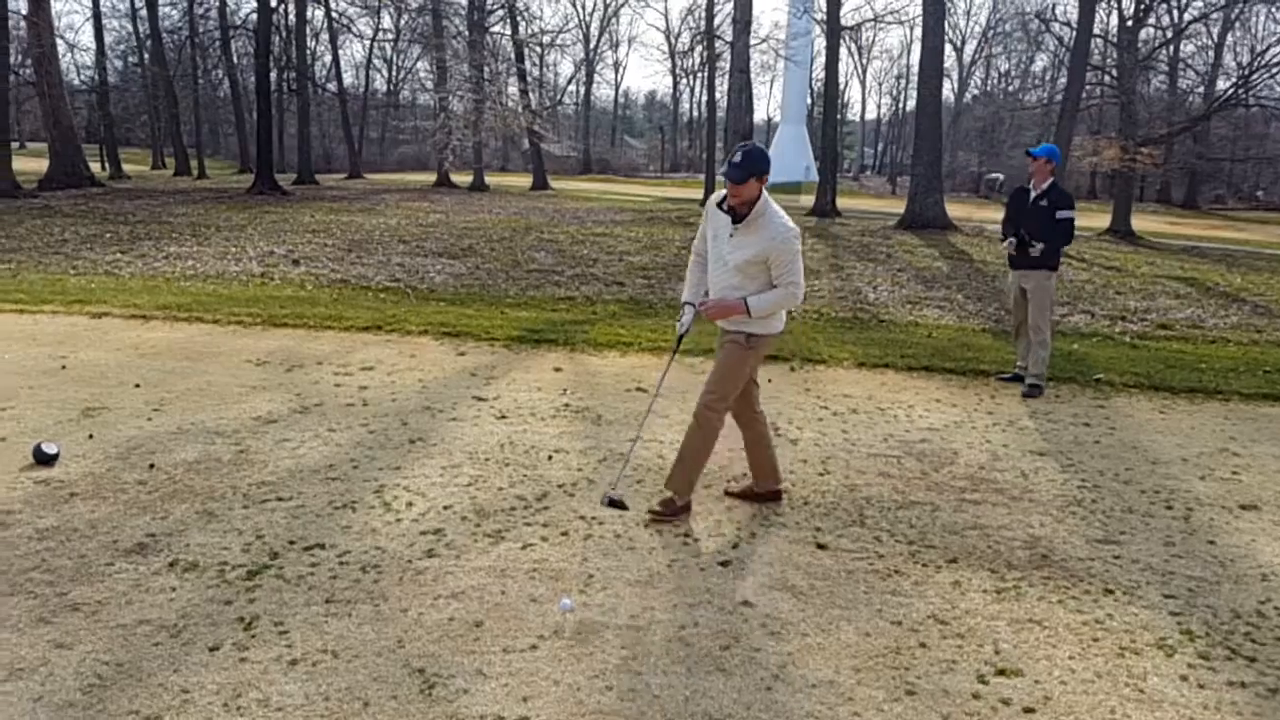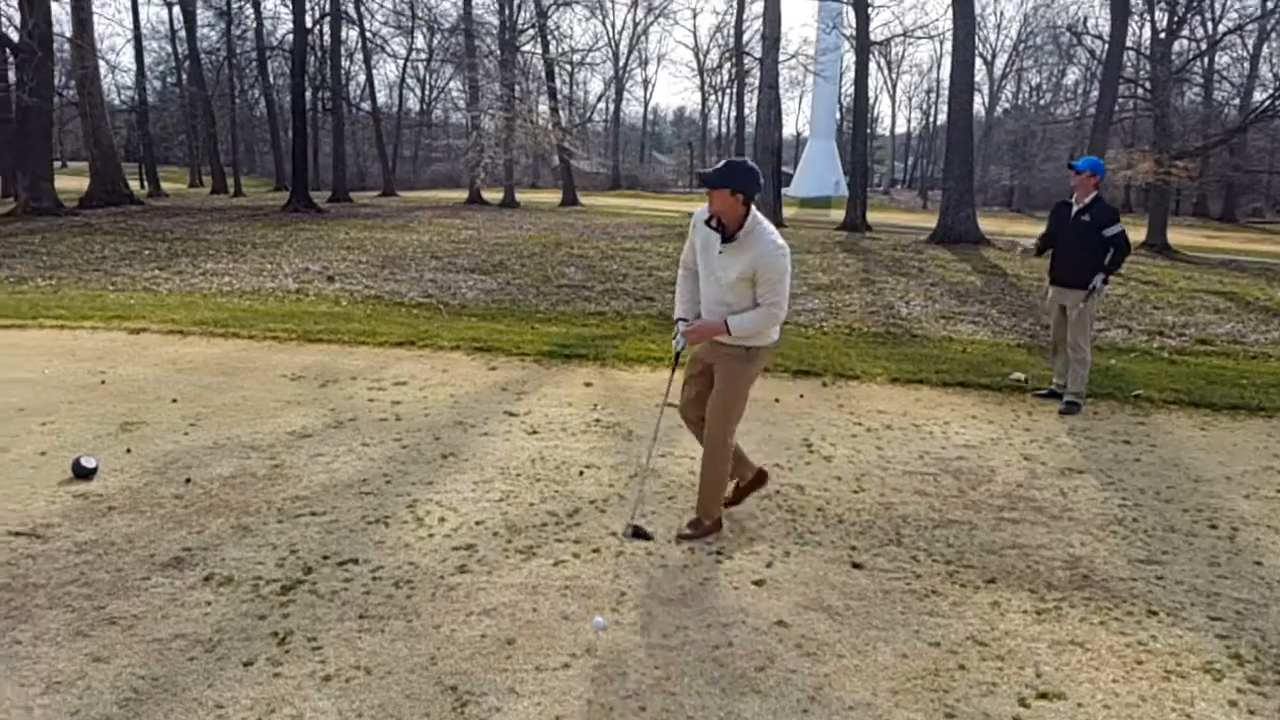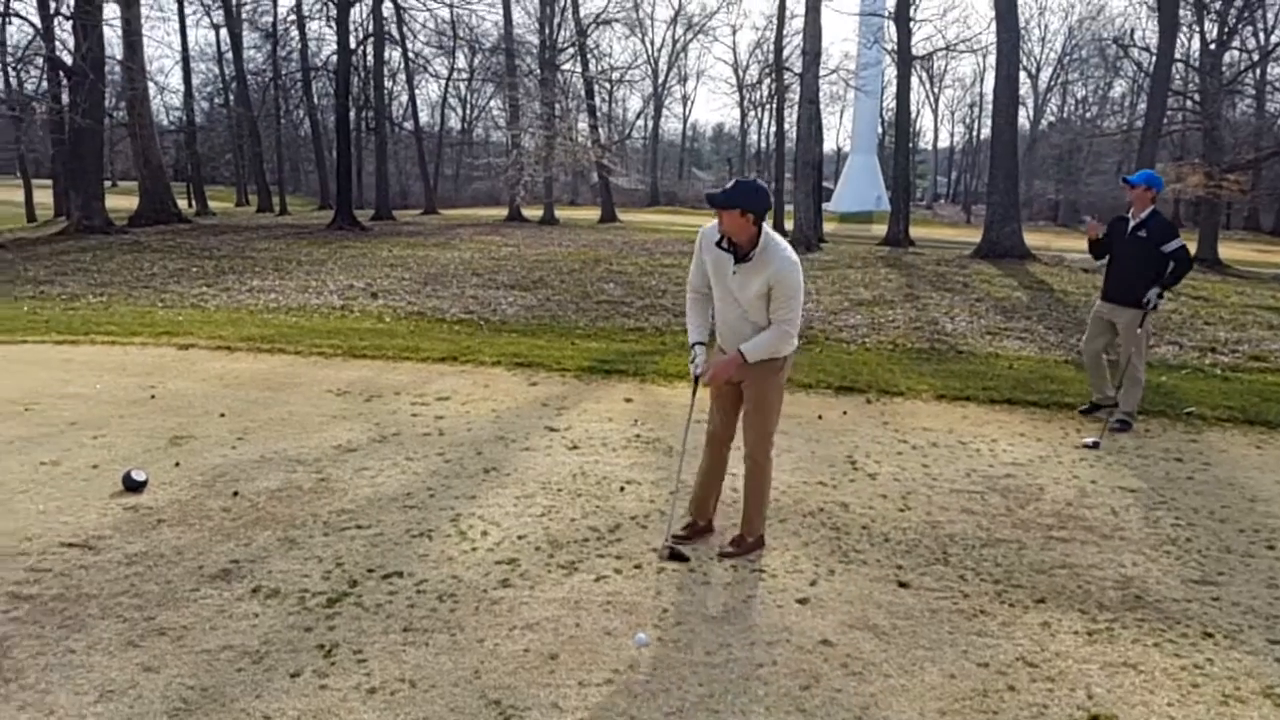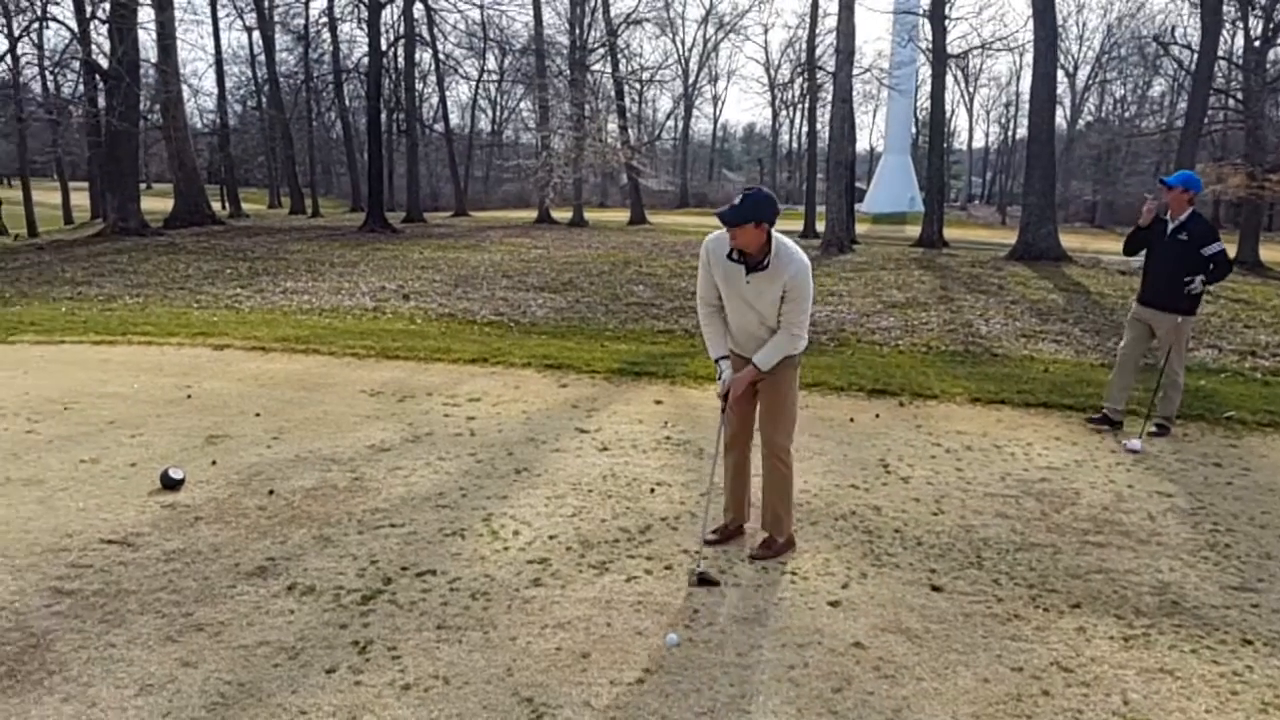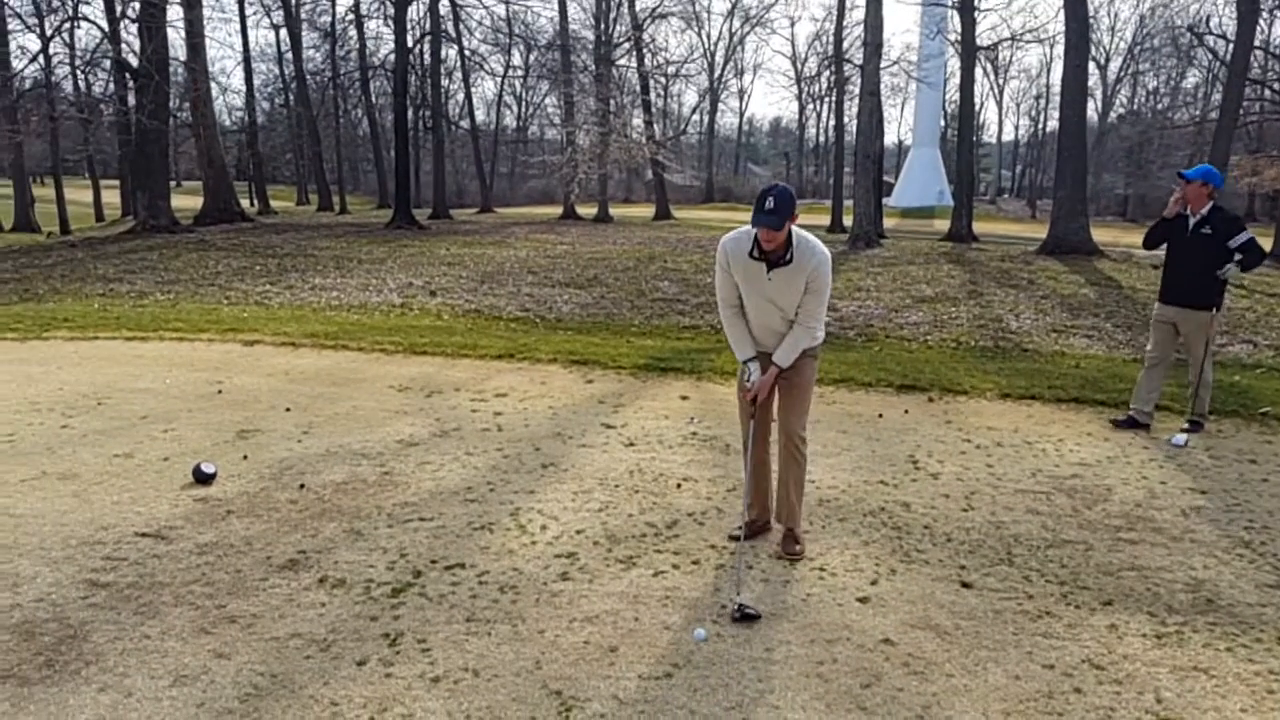
dt=0.3s
person 1, frame 1
left shoulder: (780, 232)
right shoulder: (716, 205)
left elbow: (791, 293)
right elbow: (699, 255)
left wrist: (739, 305)
right wrist: (690, 302)
left hip: (752, 334)
right hip: (728, 327)
left knee: (708, 409)
right knee: (744, 405)
left ankle: (679, 495)
right ankle: (767, 483)
person 1, frame 2
left shoulder: (769, 249)
right shoulder: (702, 219)
left elbow: (773, 312)
right elbow: (689, 270)
left wrist: (719, 325)
right wrist: (684, 319)
left hip: (746, 347)
right hip: (711, 338)
left knee: (717, 429)
right knee: (691, 409)
left ankle: (709, 515)
right ankle: (746, 473)
person 1, frame 3
left shoulder: (783, 263)
right shoulder: (709, 238)
left elbow: (785, 330)
right elbow: (698, 293)
left wrist: (736, 359)
right wrist: (698, 344)
left hip: (767, 362)
right hip: (726, 354)
left knee: (756, 448)
right knee: (716, 436)
left ankle: (752, 532)
right ankle: (701, 517)
person 1, frame 4
left shoulder: (794, 265)
right shoulder: (714, 248)
left elbow: (792, 332)
right elbow: (709, 307)
left wrist: (750, 372)
right wrist: (721, 360)
left hip: (779, 360)
right hip: (738, 356)
left knee: (775, 445)
right knee: (735, 439)
left ankle: (780, 532)
right ankle: (734, 519)
person 1, frame 5
left shoulder: (816, 257)
right shoulder: (730, 247)
left elbow: (808, 324)
right elbow: (729, 308)
left wrist: (774, 372)
right wrist: (749, 362)
left hip: (798, 353)
right hip: (753, 350)
left knee: (791, 435)
right knee: (753, 435)
left ankle: (790, 525)
right ankle: (759, 514)
person 2, frame 1
left shoulder: (1061, 197)
right shoulder: (1019, 194)
left elbow: (1066, 234)
right elbow: (1008, 221)
left wrist: (1044, 246)
right wrist: (1010, 239)
left hip: (1042, 270)
right hip: (1017, 268)
left knee: (1038, 325)
right knee: (1020, 322)
left ankle: (1036, 379)
right ankle: (1023, 369)
person 2, frame 2
left shoulder: (1105, 212)
right shoulder: (1061, 208)
left elbow: (1122, 247)
right elbow: (1049, 237)
left wrist: (1104, 274)
right wrist: (1036, 249)
left hip: (1083, 289)
right hip: (1057, 285)
left knee: (1078, 343)
right knee: (1058, 340)
left ankle: (1074, 396)
right ankle: (1060, 386)
person 2, frame 3
left shoulder: (1162, 227)
right shoulder: (1118, 223)
left elbow: (1184, 262)
right elbow: (1099, 254)
left wrist: (1160, 288)
right wrist: (1094, 238)
left hip: (1137, 307)
right hip: (1107, 302)
left knee: (1132, 363)
right knee: (1090, 349)
left ankle: (1126, 414)
right ankle: (1104, 398)
person 2, frame 4
left shoulder: (1202, 229)
right shoulder: (1157, 223)
left elbow: (1224, 265)
right elbow: (1129, 250)
left wrist: (1204, 279)
right wrist: (1143, 224)
left hip: (1176, 311)
right hip: (1143, 306)
left knee: (1172, 367)
right knee: (1126, 356)
left ankle: (1164, 419)
right ankle: (1113, 413)
person 2, frame 5
left shoulder: (1225, 222)
right shoulder: (1177, 218)
left elbow: (1257, 252)
right elbow: (1149, 243)
left wrist: (1238, 266)
right wrist: (1167, 215)
left hip: (1200, 308)
right hip: (1166, 304)
left knee: (1200, 365)
right knee: (1154, 359)
left ankle: (1197, 416)
right ankle: (1140, 414)
